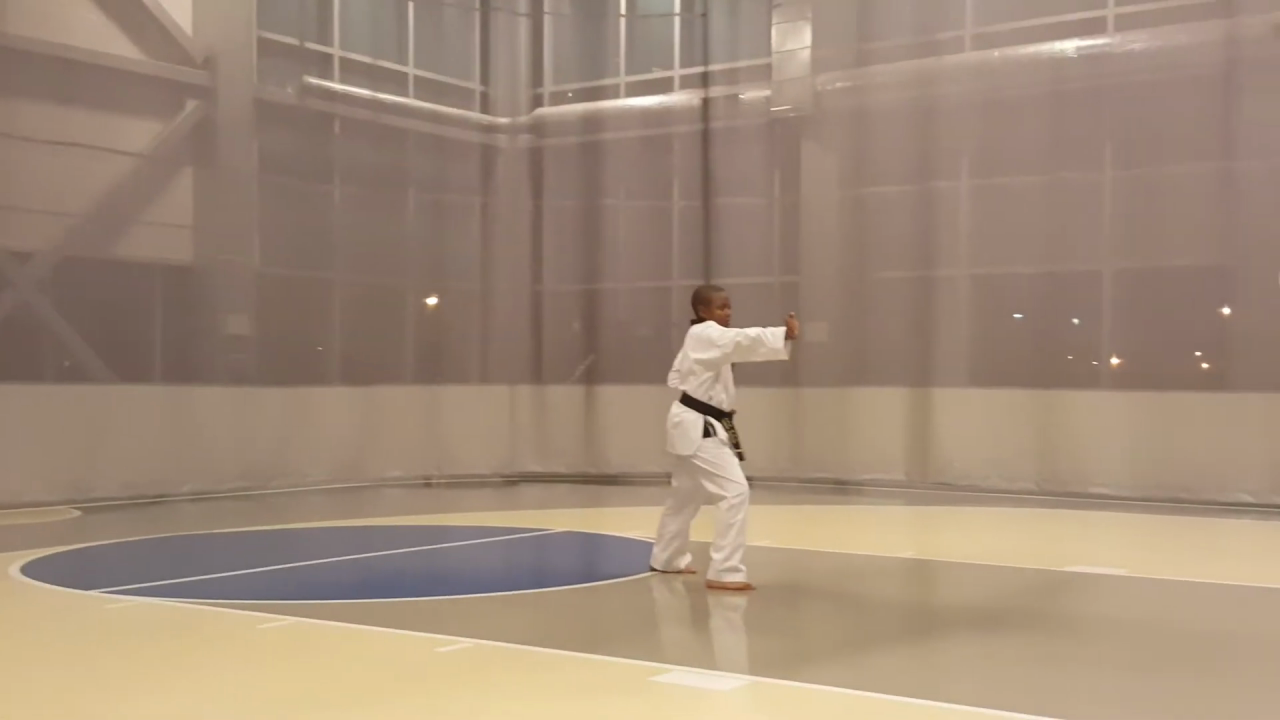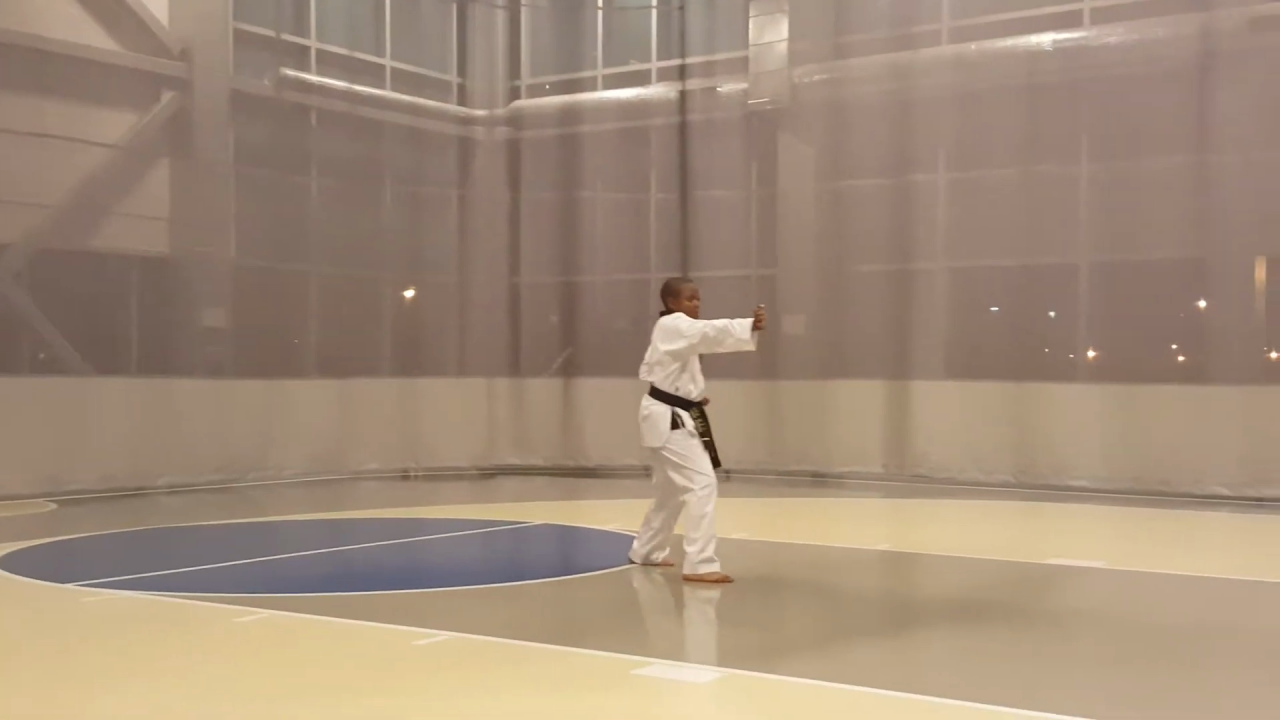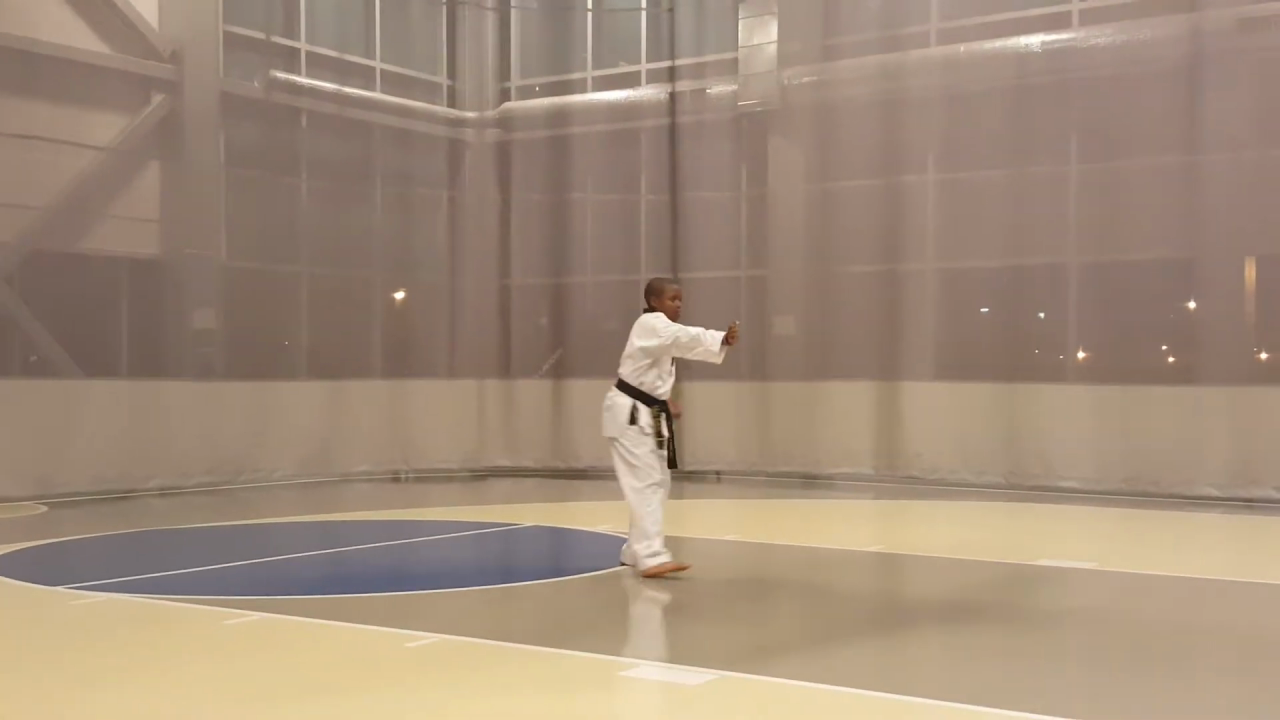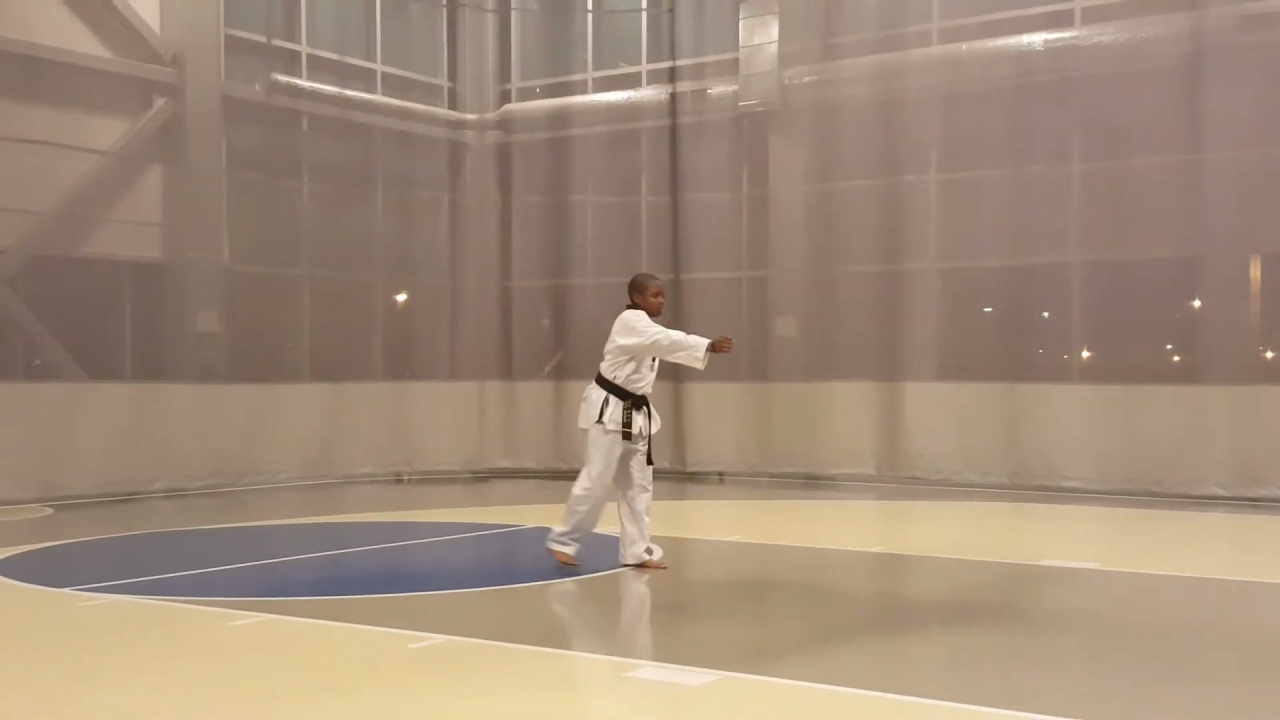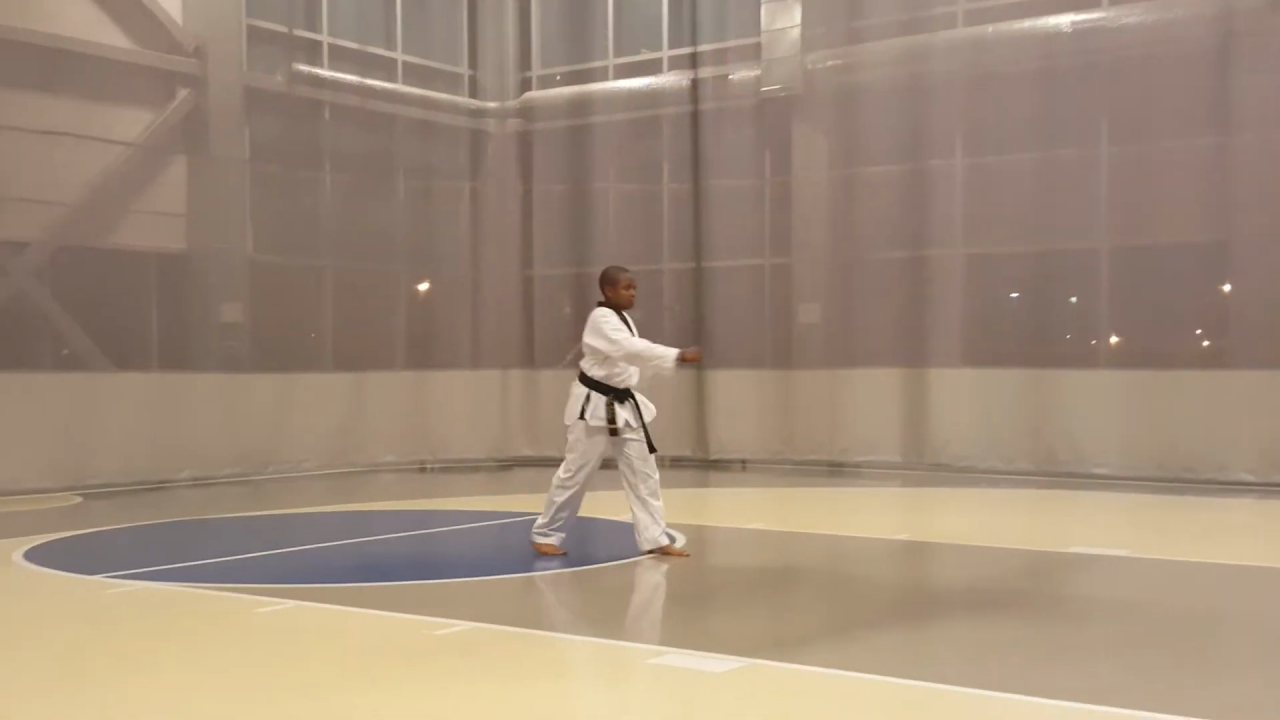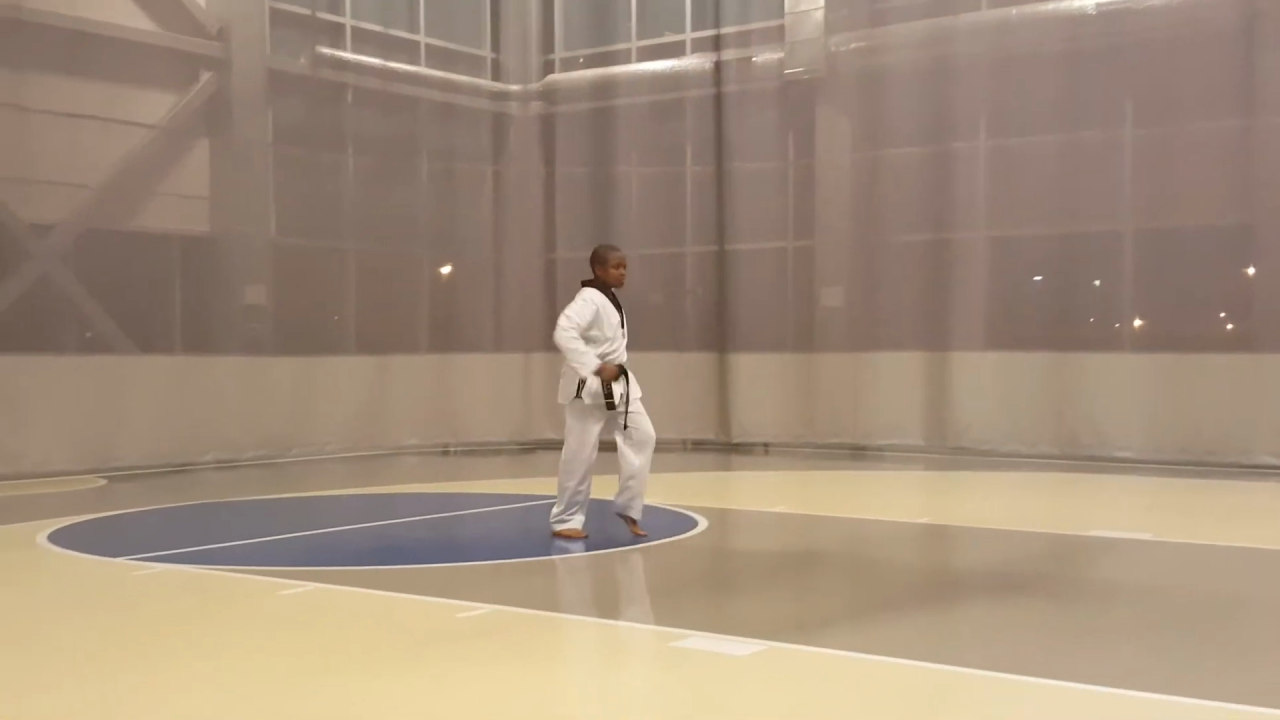
dt=0.3s
person 1, frame 1
left shoulder: (700, 340)
right shoulder: (705, 335)
left elbow: (676, 378)
right elbow: (744, 341)
left wrist: (711, 401)
right wrist: (783, 335)
left hip: (695, 424)
right hip: (699, 428)
left knee: (685, 497)
right knee: (735, 492)
left ankle: (666, 558)
right ankle: (724, 572)
person 1, frame 2
left shoulder: (672, 332)
right shoulder: (672, 326)
left elbow: (647, 371)
right elbow: (711, 333)
left wrist: (689, 394)
right wrist: (751, 326)
left hip: (671, 416)
right hip: (670, 419)
left knee: (671, 492)
right knee: (702, 485)
left ankle: (646, 551)
right ankle: (700, 565)
person 1, frame 3
left shoulder: (658, 329)
right shoulder: (650, 324)
right elbow: (685, 338)
left wrist: (663, 402)
right wrist: (722, 339)
left hip: (649, 415)
right hip: (630, 415)
left knee: (656, 484)
right knee: (645, 484)
left ankle: (640, 552)
right ankle: (649, 557)
person 1, frame 4
left shoulder: (641, 324)
right shoulder: (631, 321)
right elbow: (665, 341)
right wrist: (708, 346)
left hip: (634, 412)
right hip: (608, 410)
left knee: (638, 482)
right knee: (596, 479)
left ankle: (637, 551)
right ankle: (563, 542)
person 1, frame 5
left shoulder: (621, 319)
right shoulder: (603, 319)
right elbow: (633, 349)
right wrist: (676, 356)
left hip: (624, 405)
right hip: (593, 406)
left knee: (643, 470)
right knee: (576, 473)
left ankle: (656, 539)
right ankle: (546, 534)
person 1, frame 6
left shoulder: (609, 294)
right shoulder: (588, 299)
right elbow: (564, 334)
left wrist: (620, 302)
right wrist: (596, 367)
left hip: (617, 383)
right hip: (586, 384)
left knee: (642, 436)
right knee: (579, 454)
left ankle: (627, 506)
right ankle: (565, 520)
